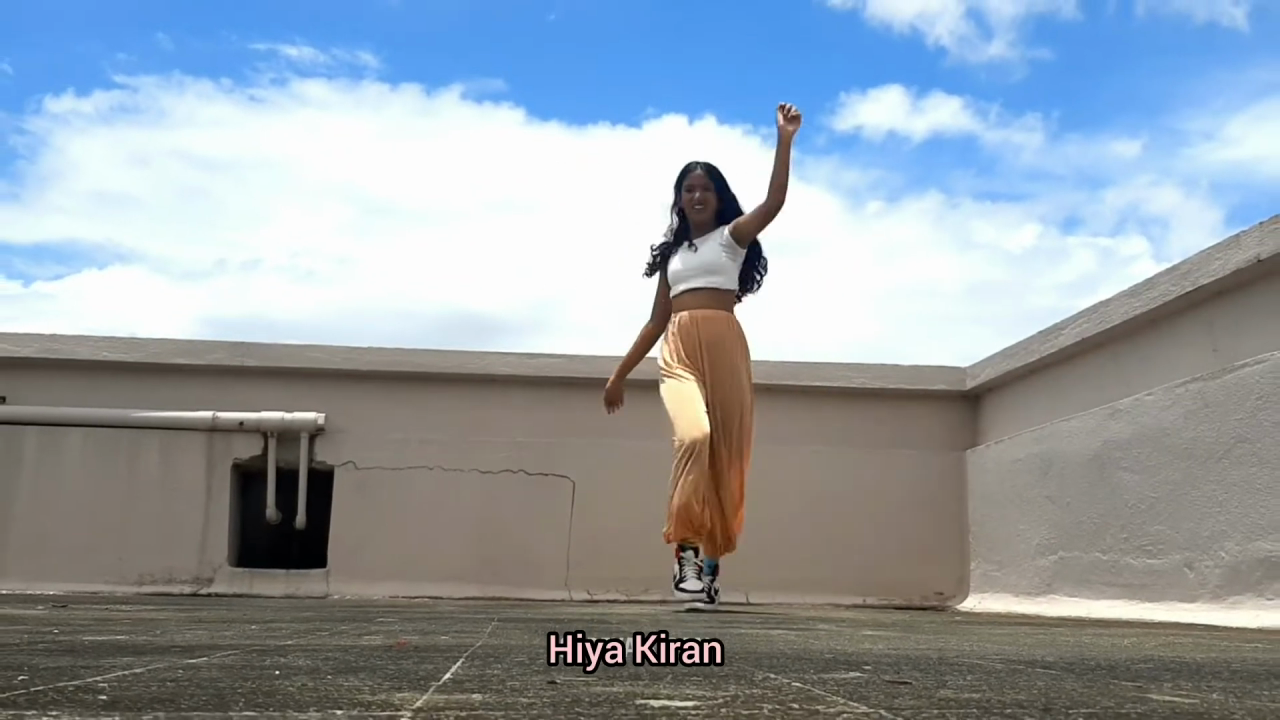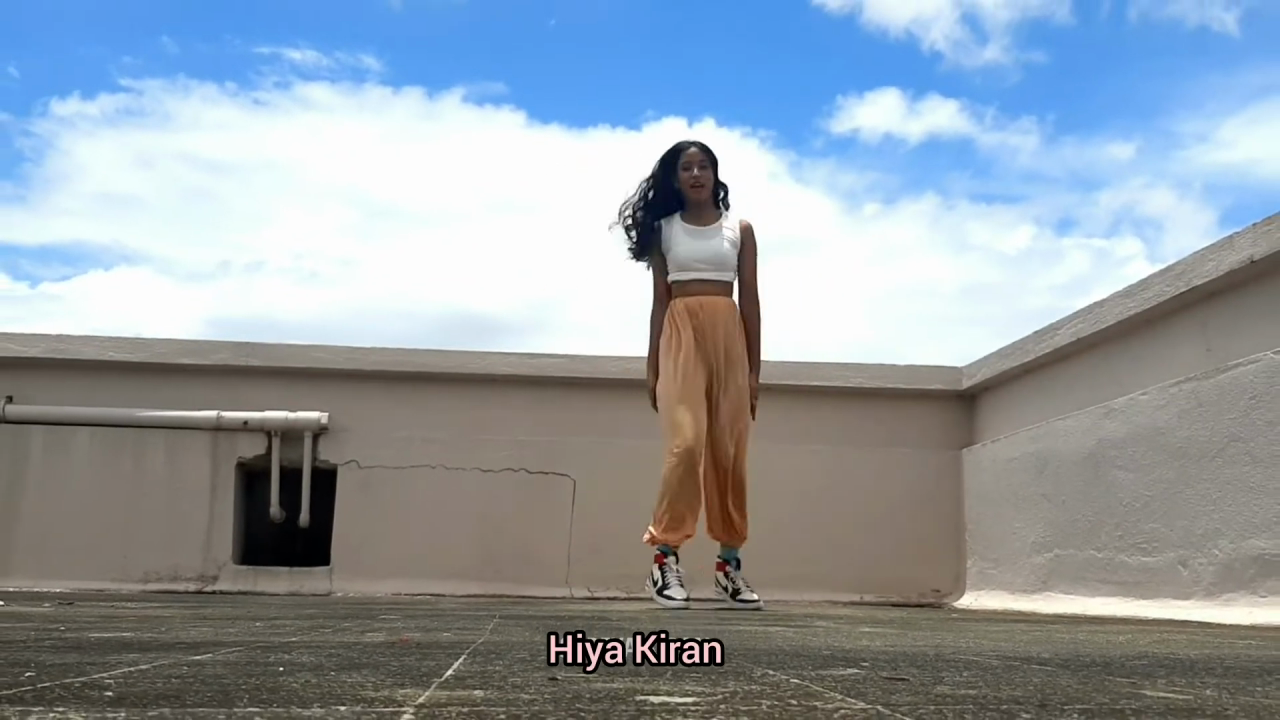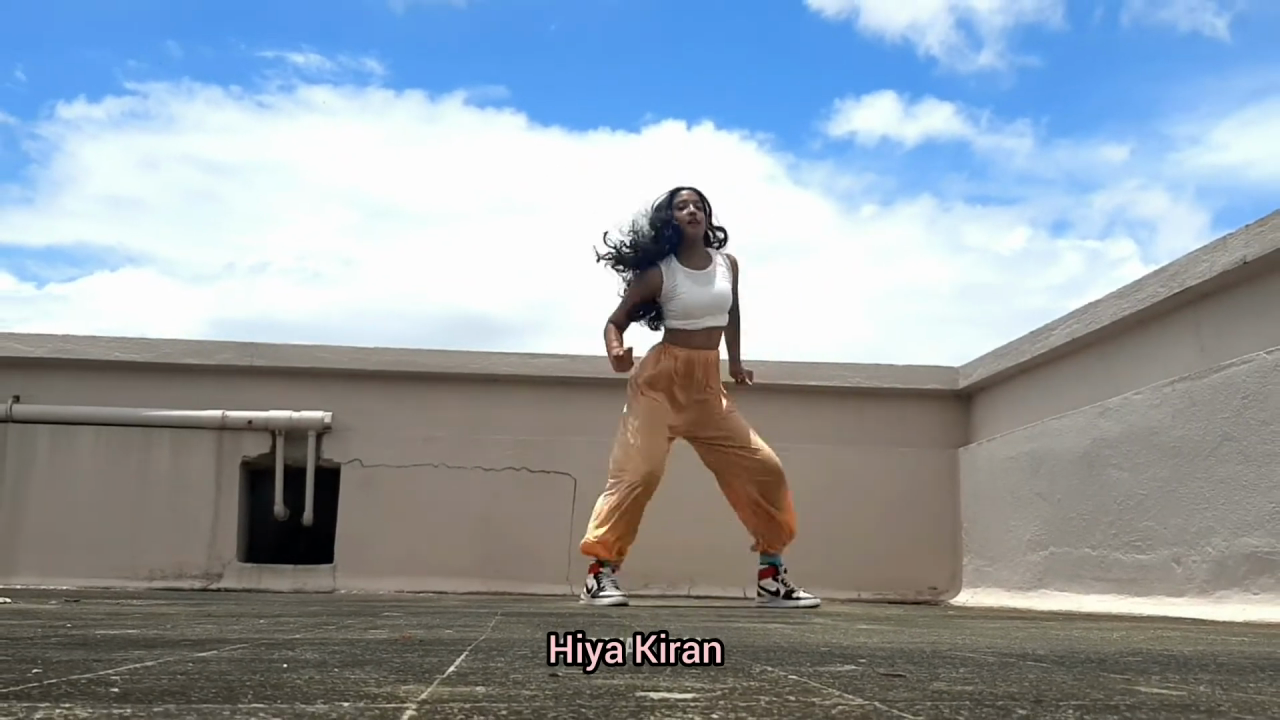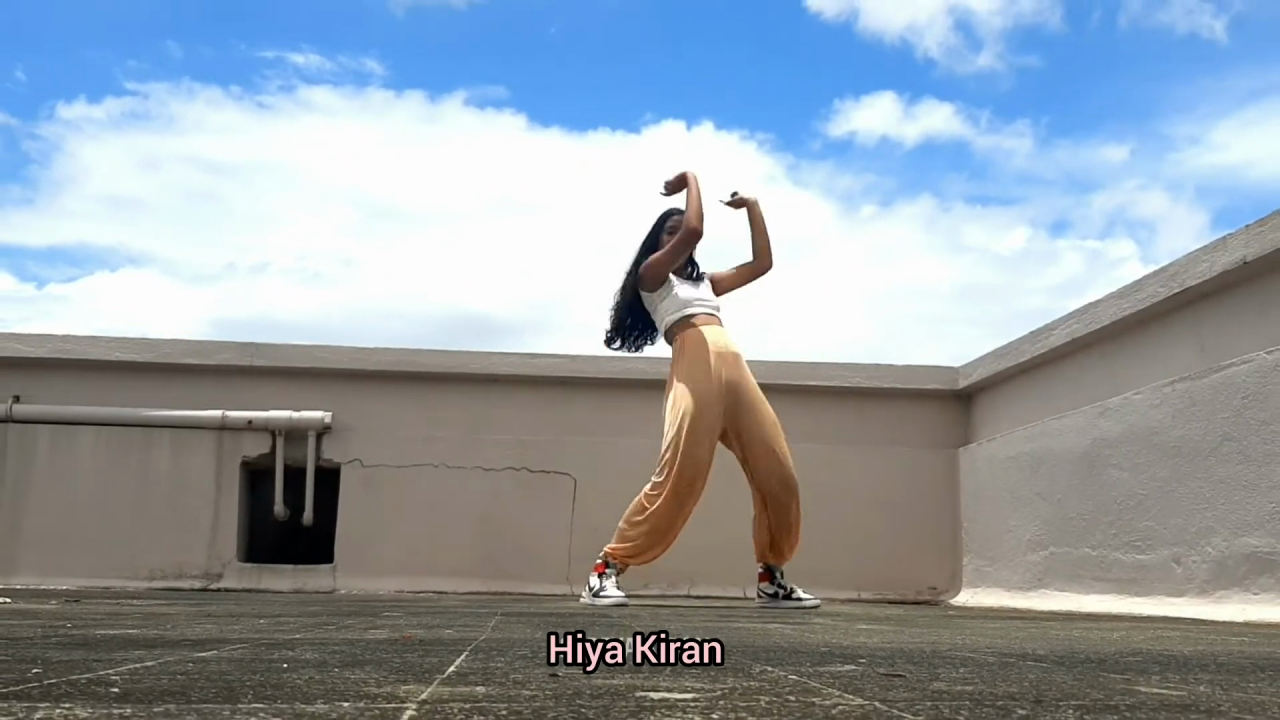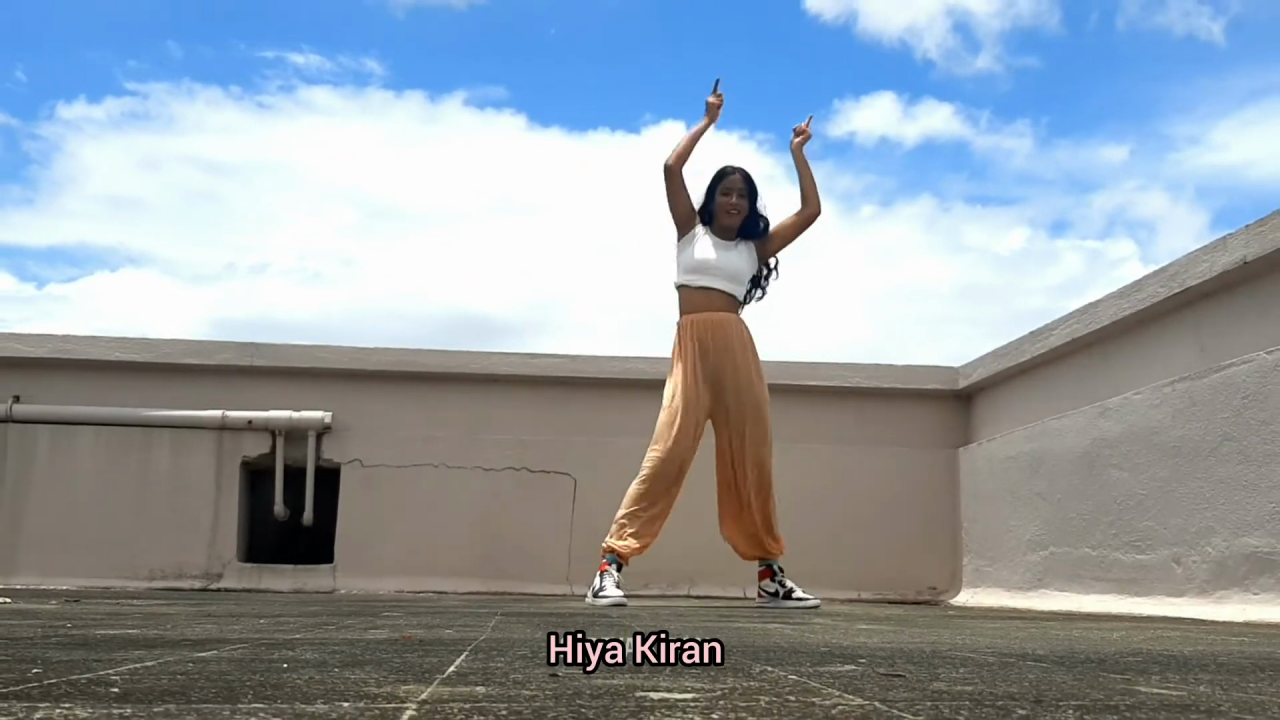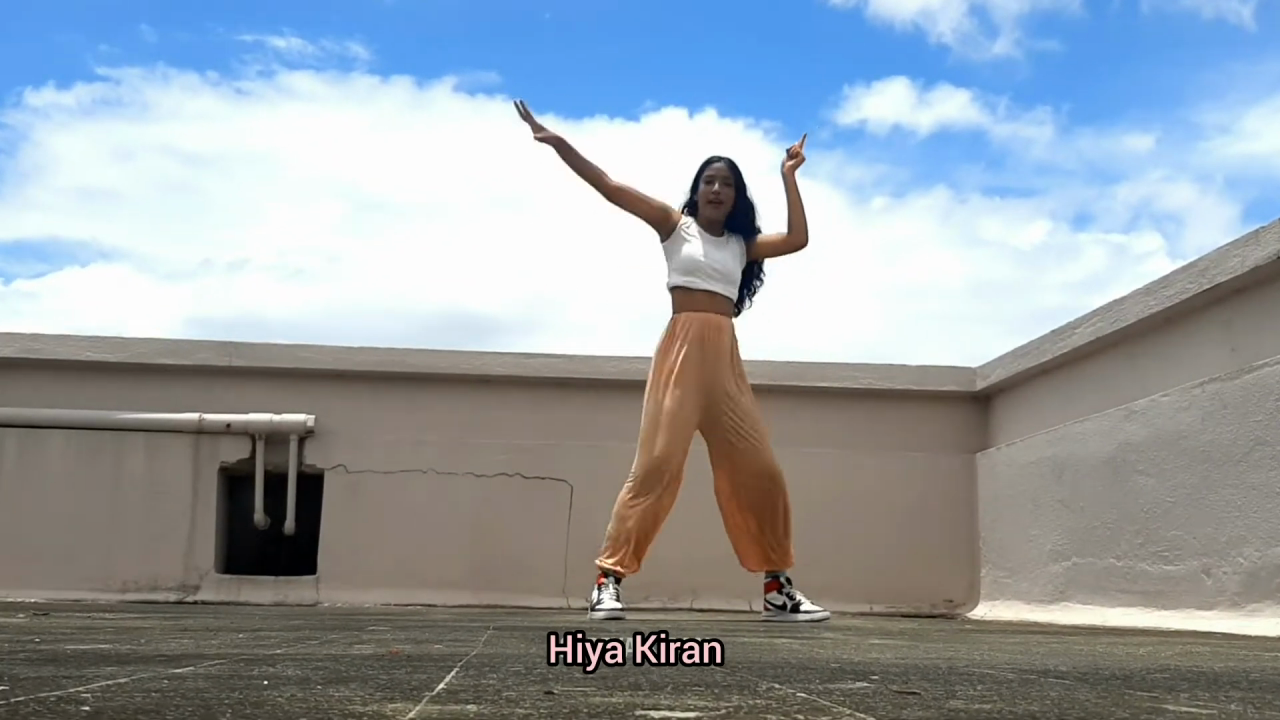
dt=0.4s
person 1, frame 1
left shoulder: (734, 236)
right shoulder: (672, 253)
left elbow: (775, 200)
right elbow: (657, 321)
left wrist: (785, 138)
right wrist: (620, 374)
left hip: (725, 345)
right hip: (678, 354)
left knee: (727, 455)
right knee: (694, 436)
left ankle: (710, 563)
right ankle: (687, 548)
person 1, frame 2
left shoulder: (740, 229)
right shoulder: (664, 229)
left elbow: (751, 298)
right elbow: (660, 301)
left wrist: (755, 373)
right wrist: (654, 367)
left hip: (729, 333)
right hip: (682, 333)
left knee: (730, 453)
right knee: (686, 441)
left ankle: (729, 563)
right ankle: (665, 555)
person 1, frame 3
left shoulder: (728, 263)
right shoulder: (658, 270)
right elbow: (616, 321)
left wrist: (736, 363)
right wrist: (616, 349)
left hip: (707, 385)
right hip: (661, 381)
left knee: (765, 468)
right knee: (639, 471)
left ankle: (771, 575)
right ankle: (601, 569)
person 1, frame 4
left shoulder: (702, 281)
right shoulder: (651, 273)
left elbow: (762, 264)
right elbow: (694, 228)
left wrist: (752, 208)
right wrist: (692, 181)
left hip: (734, 368)
right hip: (693, 367)
left knee: (779, 476)
right knee: (679, 475)
left ankle: (771, 576)
right ankle: (608, 567)
person 1, frame 5
left shoulder: (755, 248)
right shoulder: (690, 229)
left elbow: (811, 211)
right elbow: (671, 168)
left wrist: (798, 153)
right wrist: (707, 121)
left hip: (739, 351)
right hip: (692, 347)
left knee: (751, 463)
right knee: (666, 457)
left ankle: (770, 573)
right ankle: (611, 563)
person 1, frame 6
left shoulder: (743, 244)
right shoulder: (674, 223)
left elbow: (797, 239)
right elbow: (609, 188)
left wrist: (788, 175)
right wrist: (556, 142)
left hip: (726, 357)
right hip: (681, 348)
left knee: (760, 470)
right knee: (658, 464)
left ankle: (778, 585)
right ankle: (609, 577)
